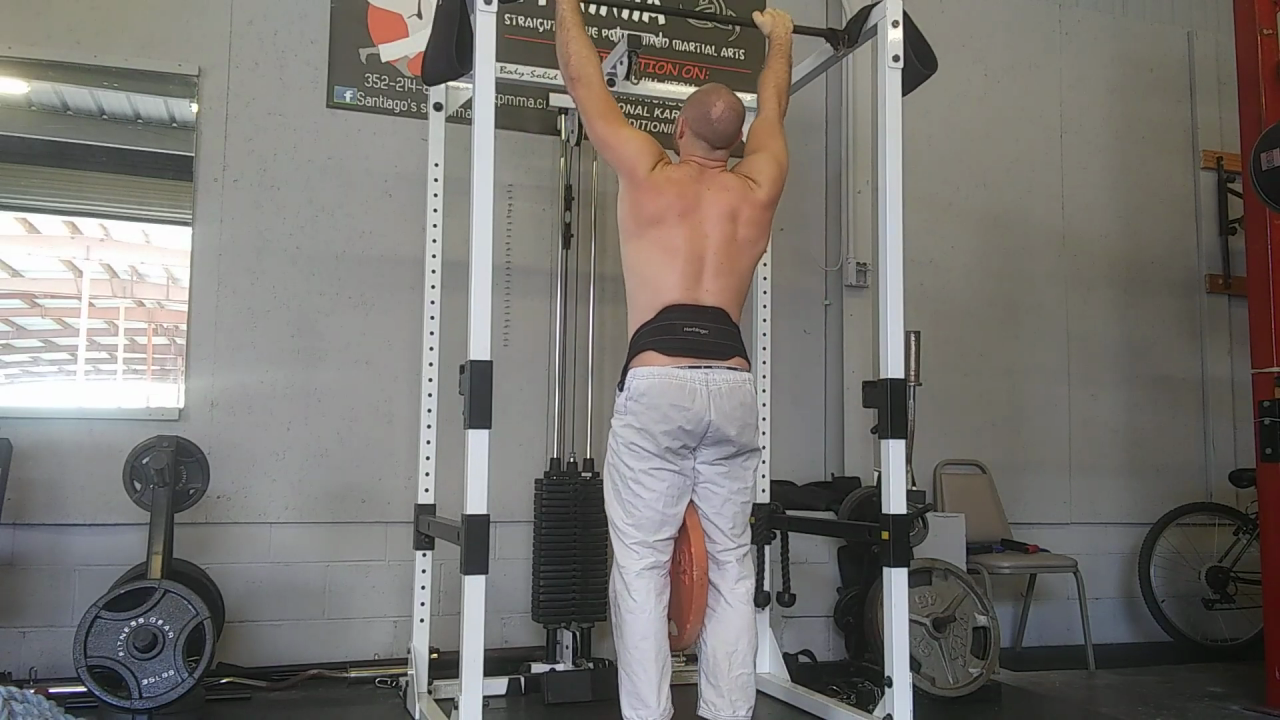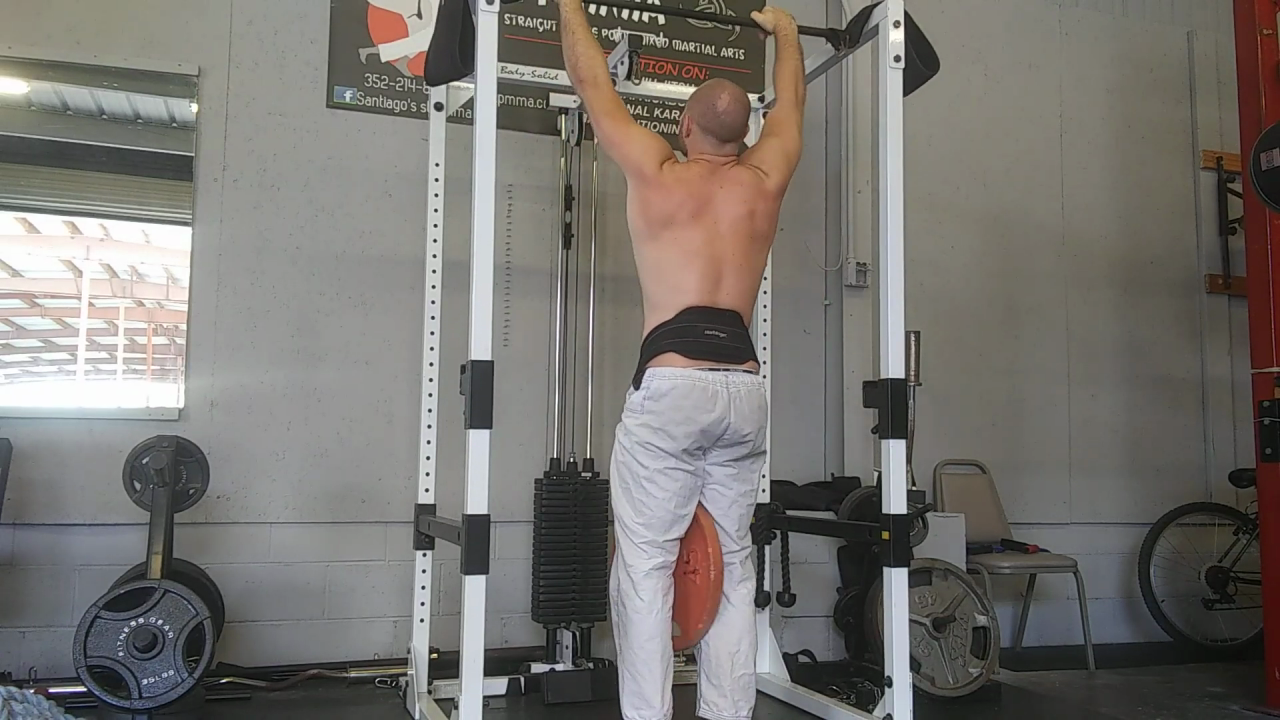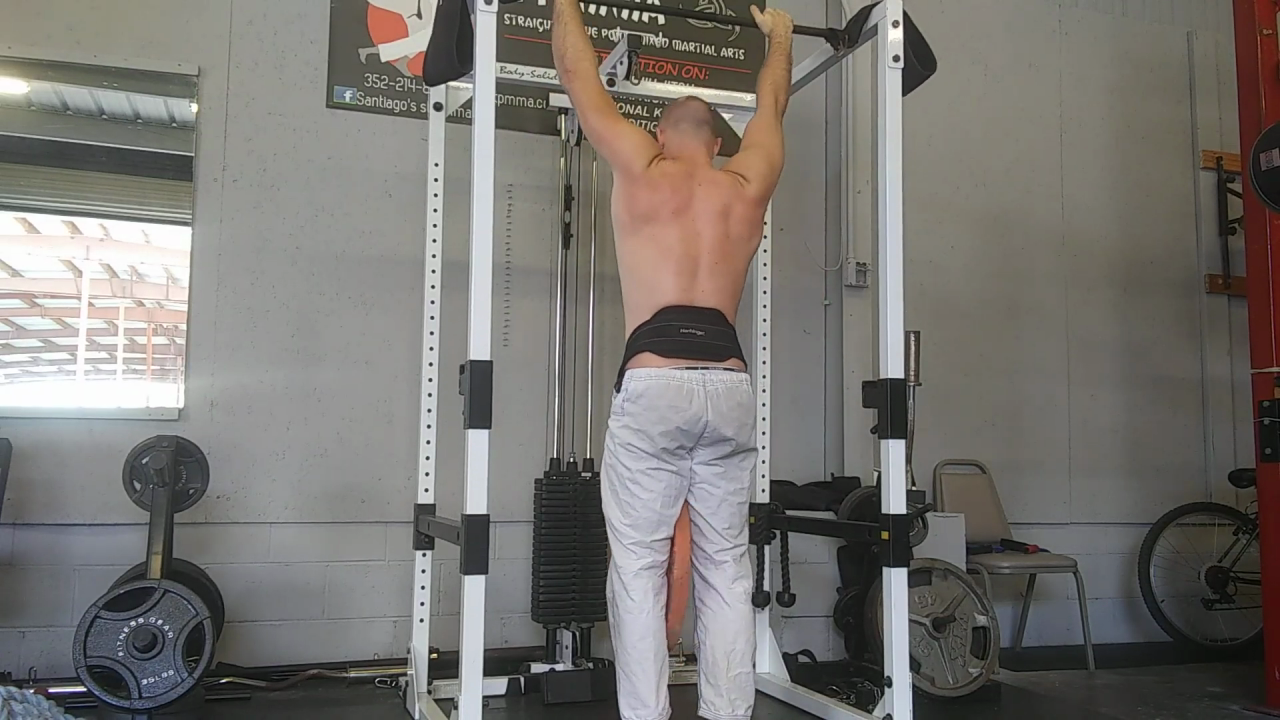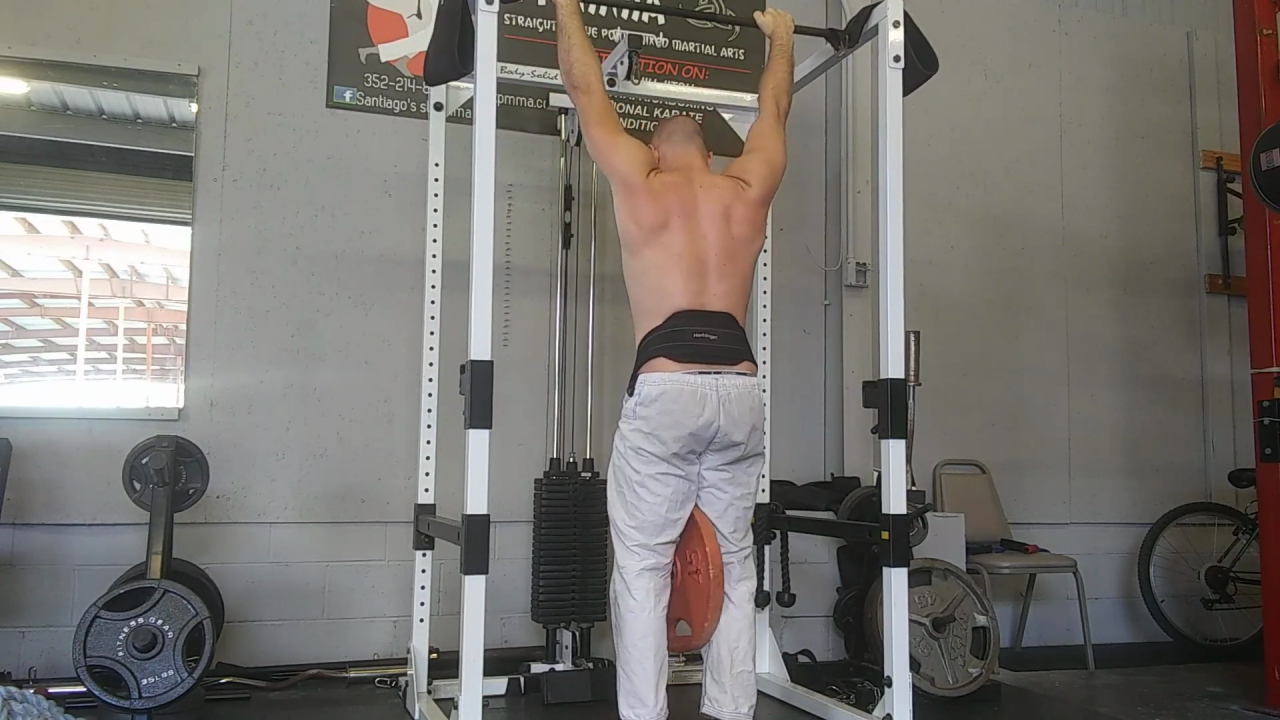
dt=0.5s
person 1, frame 1
left shoulder: (645, 173)
right shoulder: (757, 189)
left elbow: (585, 85)
right elbow: (772, 109)
left hip: (656, 385)
right hip: (733, 388)
left knee: (641, 567)
right knee: (730, 567)
person 1, frame 2
left shoulder: (655, 171)
right shoulder: (766, 181)
left elbow: (593, 86)
right elbow: (790, 101)
left hip: (672, 385)
right hip: (744, 389)
left knee: (645, 567)
right knee: (731, 569)
person 1, frame 3
left shoulder: (641, 169)
right shoulder: (749, 183)
left elbow: (580, 79)
right elbow: (770, 107)
left hip: (653, 385)
right hip: (729, 388)
left knee: (638, 567)
right knee: (726, 568)
person 1, frame 4
left shoulder: (639, 181)
right shoulder: (748, 189)
left elbow: (588, 95)
right elbow: (773, 111)
left hip: (666, 390)
right hip: (740, 391)
left knee: (641, 571)
right knee: (732, 571)
